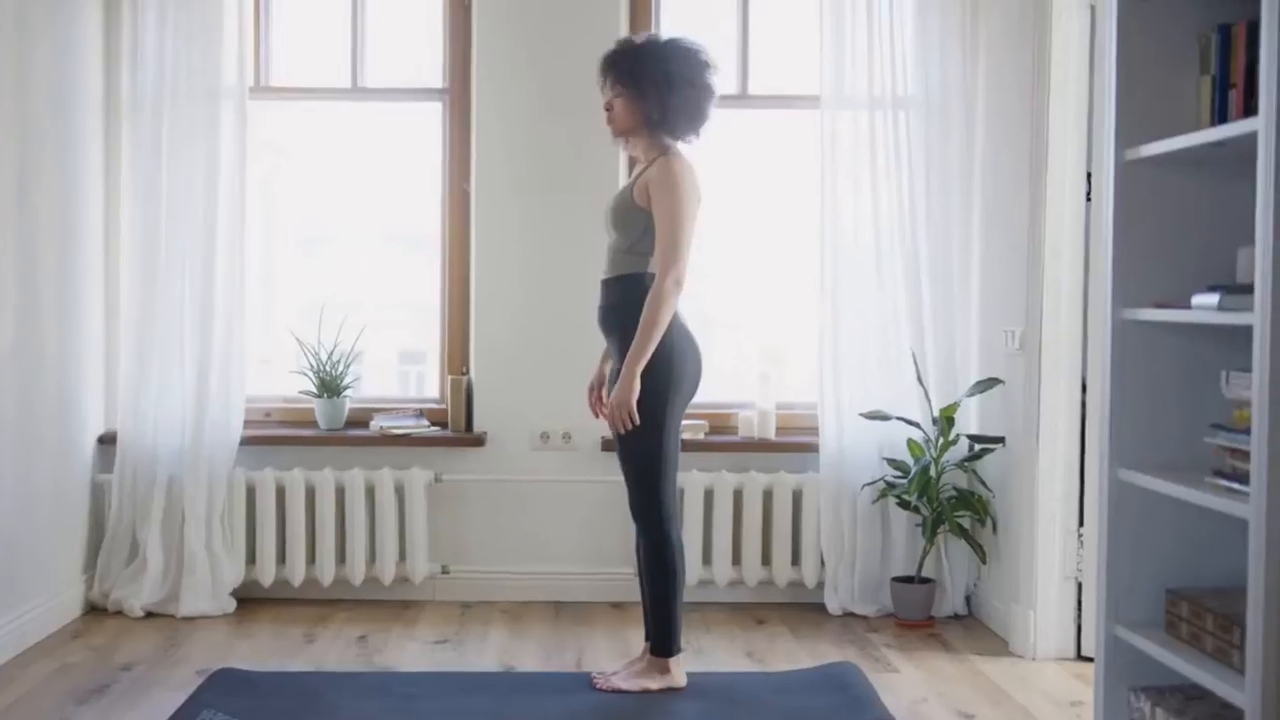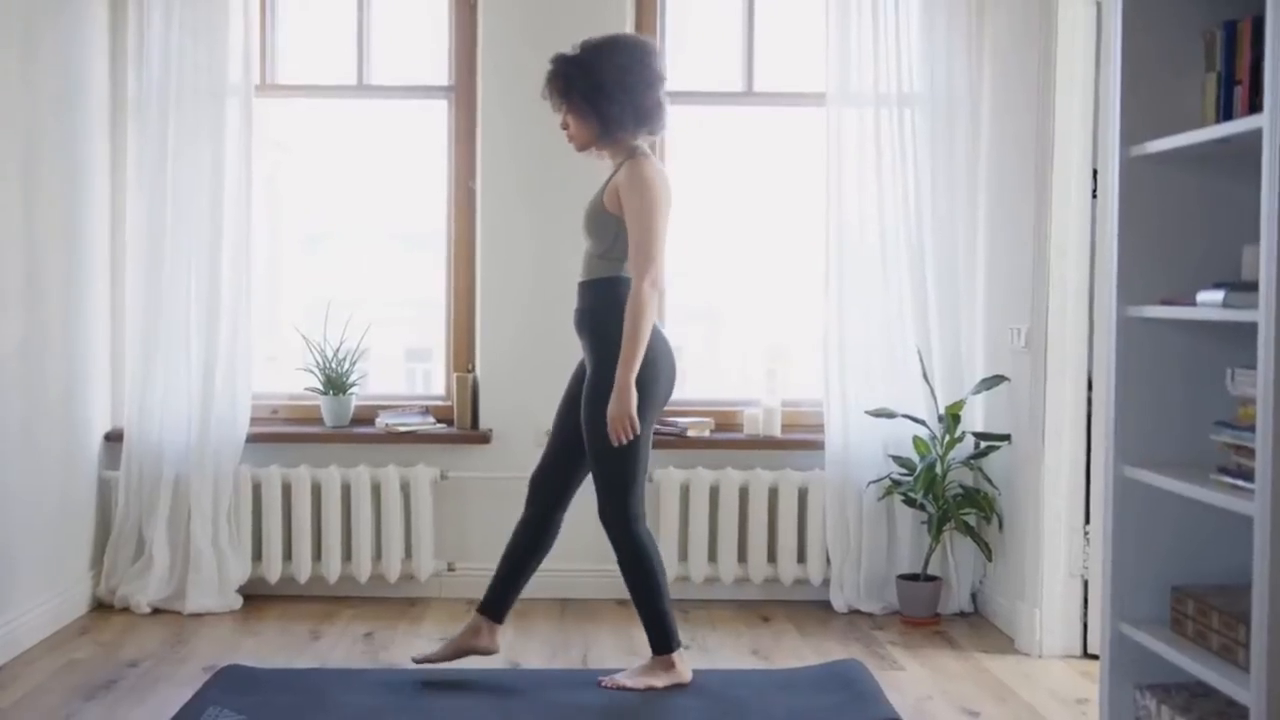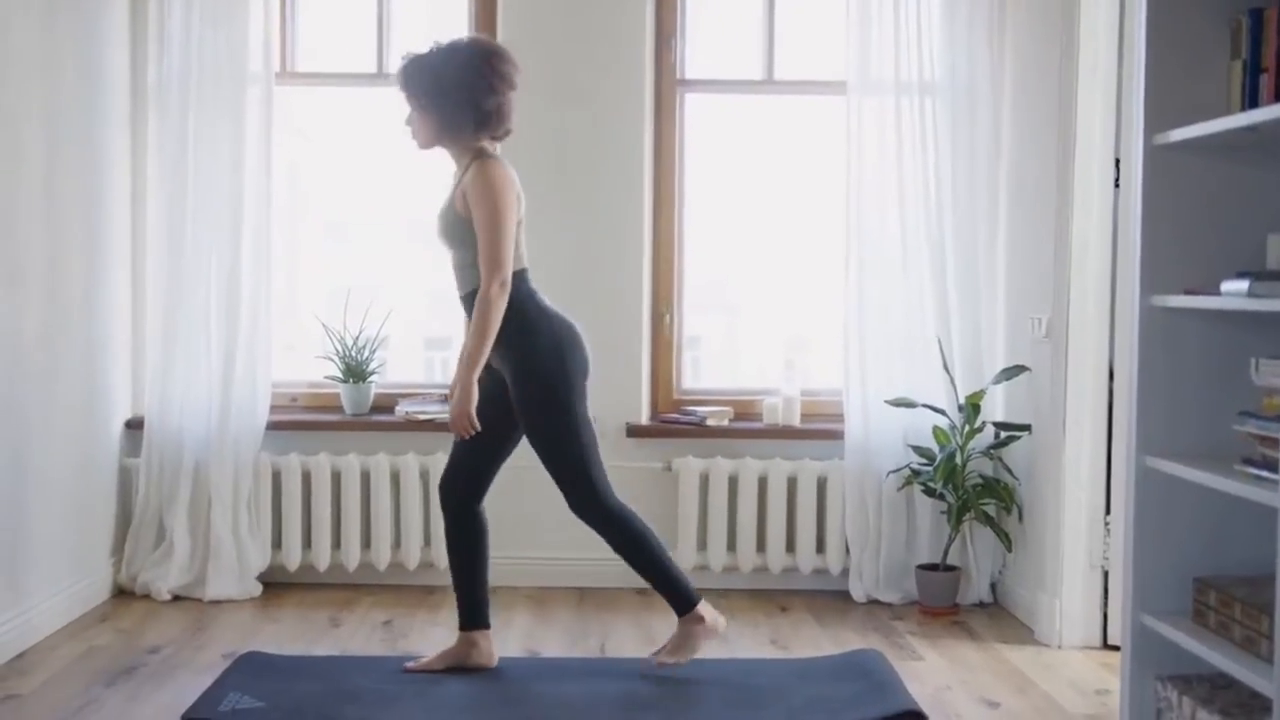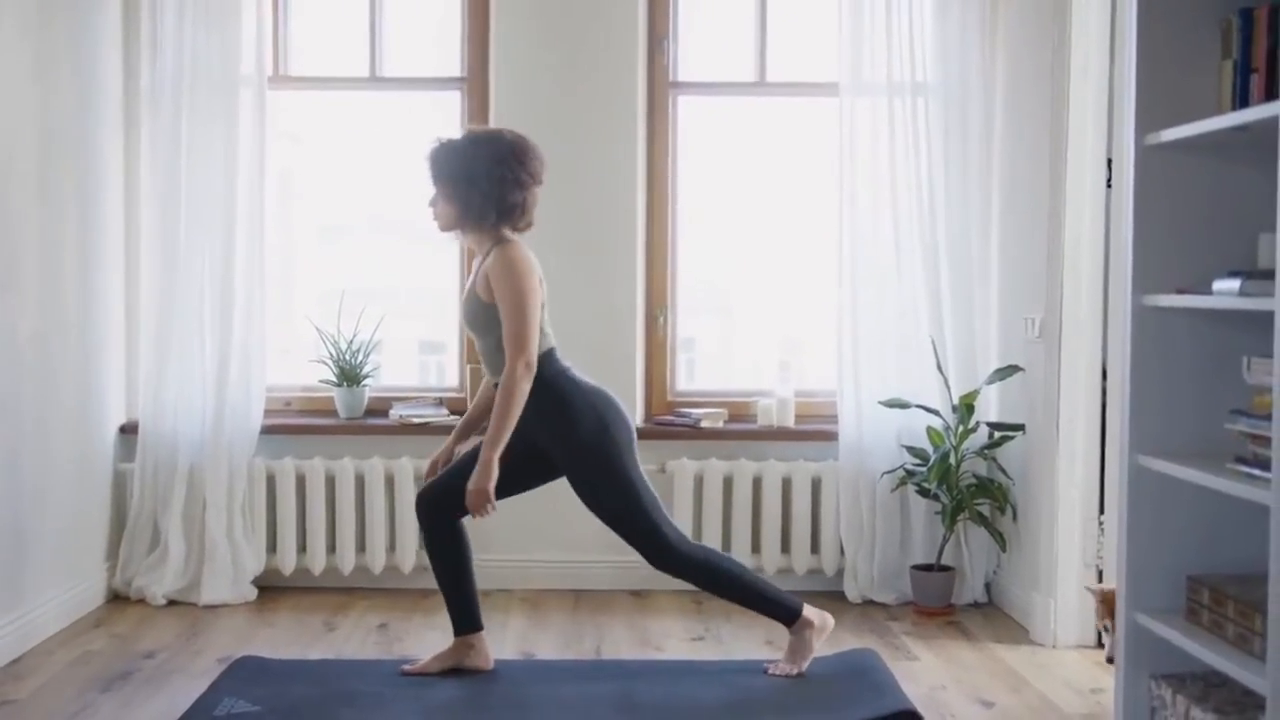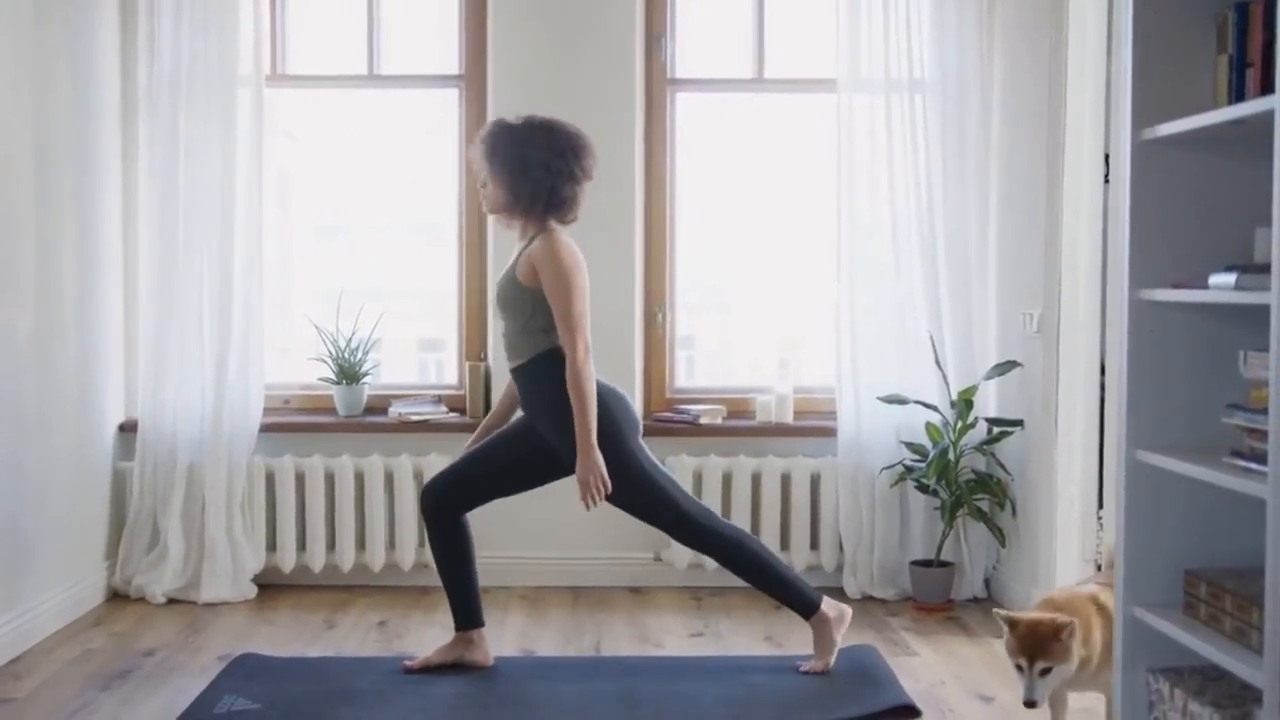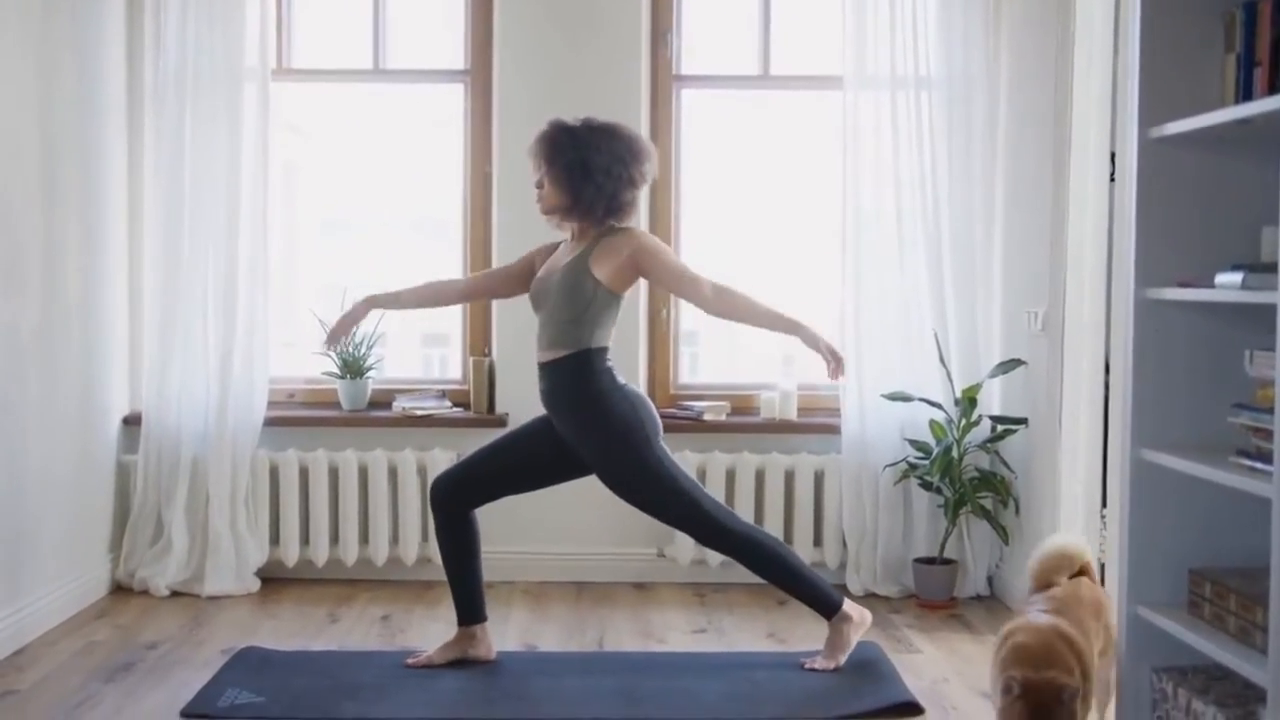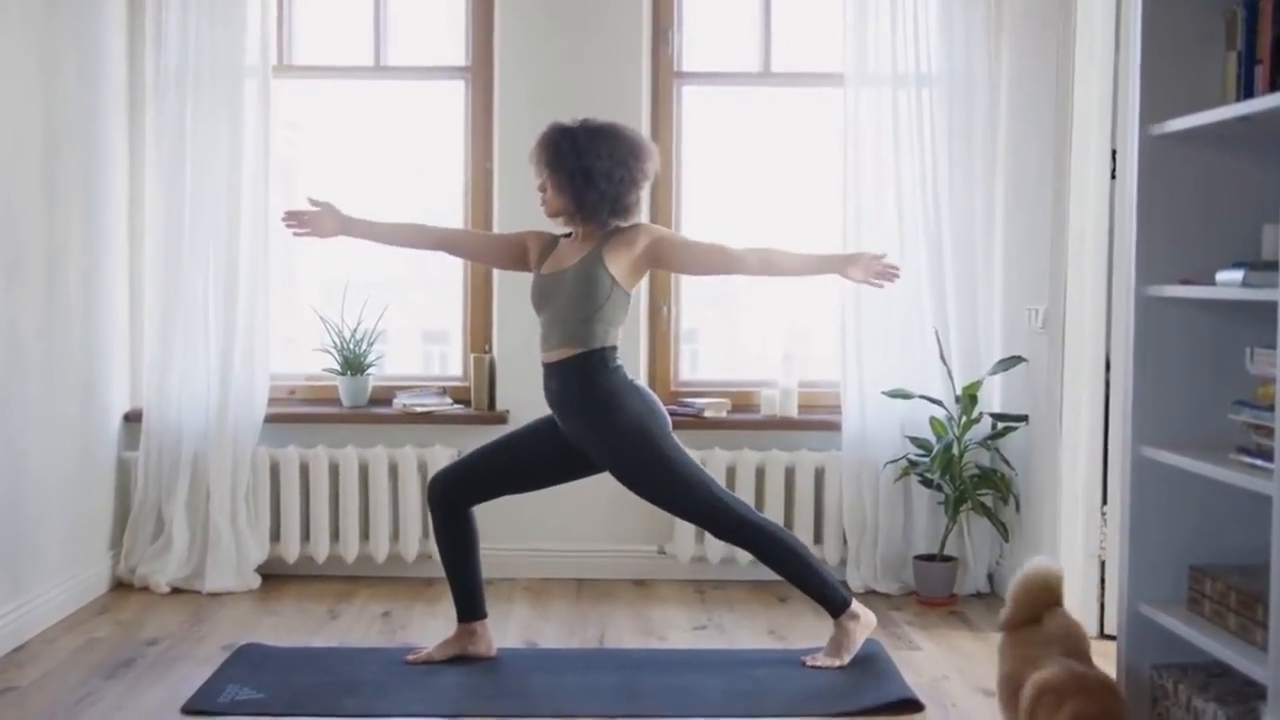
dt=0.7s
person 1, frame 1
left shoulder: (671, 169)
right shoulder: (646, 168)
left elbow: (669, 278)
left wrist: (632, 371)
right wrist: (606, 364)
left hip: (656, 356)
right hip: (639, 352)
left knee: (653, 509)
right knee: (647, 508)
left ankle: (666, 662)
right ankle: (655, 649)
person 1, frame 2
left shoulder: (641, 173)
right shoulder: (623, 172)
left elbow: (646, 283)
left wrist: (626, 383)
left hip: (625, 361)
right hip: (603, 357)
left knee: (621, 512)
right knee: (546, 492)
left ankle: (669, 659)
right ankle: (485, 626)
person 1, frame 3
left shoulder: (488, 174)
right shoulder: (471, 173)
left elbow: (496, 283)
left wrist: (468, 381)
right wrist: (476, 370)
left hip: (541, 353)
right hip: (518, 356)
left knee: (590, 499)
right knee: (458, 491)
left ankle: (693, 615)
right ankle: (473, 641)
person 1, frame 4
left shoulder: (508, 260)
right shoulder: (490, 260)
left elbow: (523, 368)
right elbow: (502, 370)
left wrist: (488, 462)
right wrist: (455, 441)
left hip: (581, 424)
right hip: (547, 424)
left knee: (665, 548)
right knee: (435, 502)
left ankle: (804, 620)
right ankle: (469, 644)
person 1, frame 5
left shoulder: (552, 248)
right shoulder: (531, 249)
left elbow: (576, 351)
left wrist: (588, 450)
right wrist: (482, 433)
left hip: (583, 416)
right hip: (548, 421)
left knee: (694, 525)
right knee: (440, 498)
left ankle: (823, 613)
right ankle: (470, 640)
person 1, frame 6
left shoulder: (626, 245)
right shoulder: (552, 255)
left elbow: (711, 294)
right elbow: (465, 287)
left wrist: (802, 331)
right wrist: (373, 301)
left hip: (607, 415)
right hip: (567, 419)
left knee: (710, 523)
right knee: (451, 493)
left ankle: (843, 614)
right ankle: (472, 635)
person 1, frame 7
left shoulder: (634, 243)
right shoulder: (540, 248)
left elbow: (740, 259)
right elbow: (442, 238)
left wrist: (838, 263)
right wrist: (348, 226)
left hip: (616, 414)
right hip: (572, 421)
left knee: (727, 517)
right knee: (448, 490)
left ankle: (849, 614)
right ankle: (472, 633)
